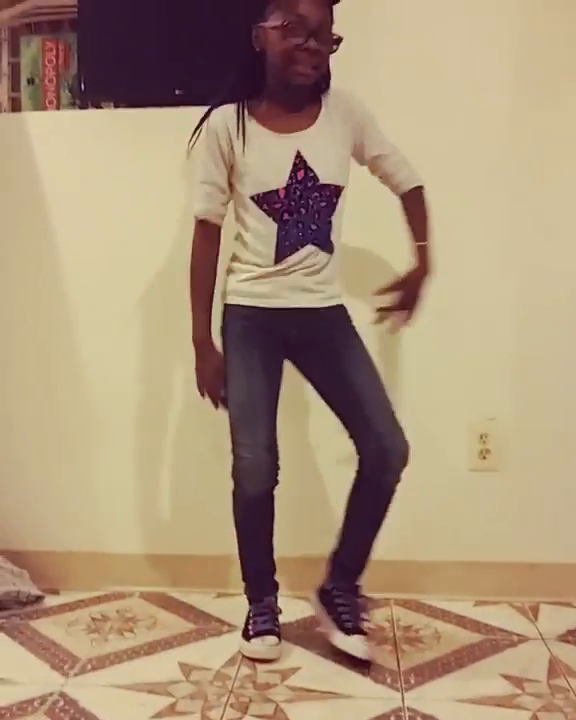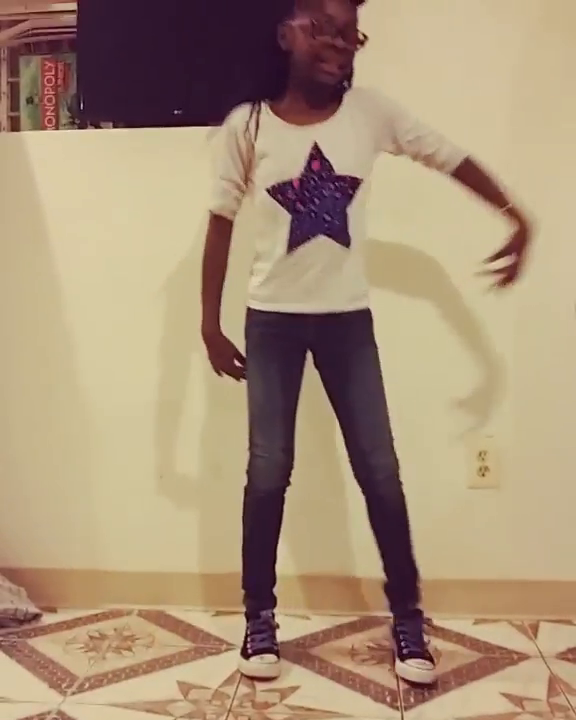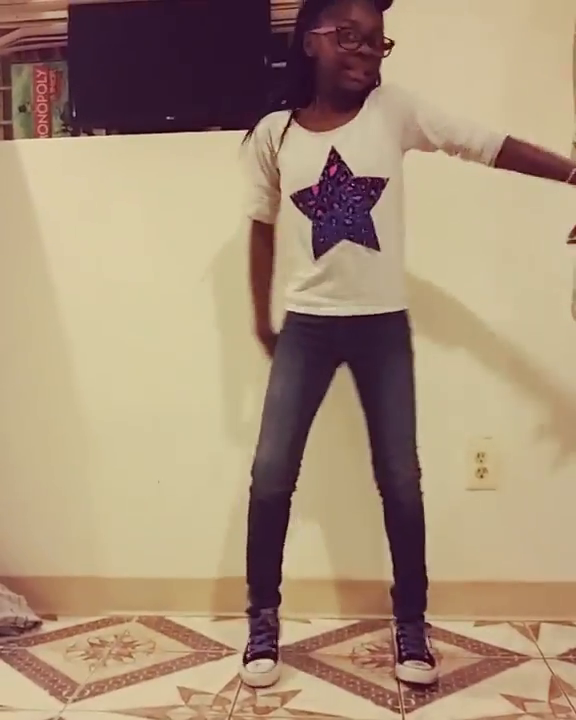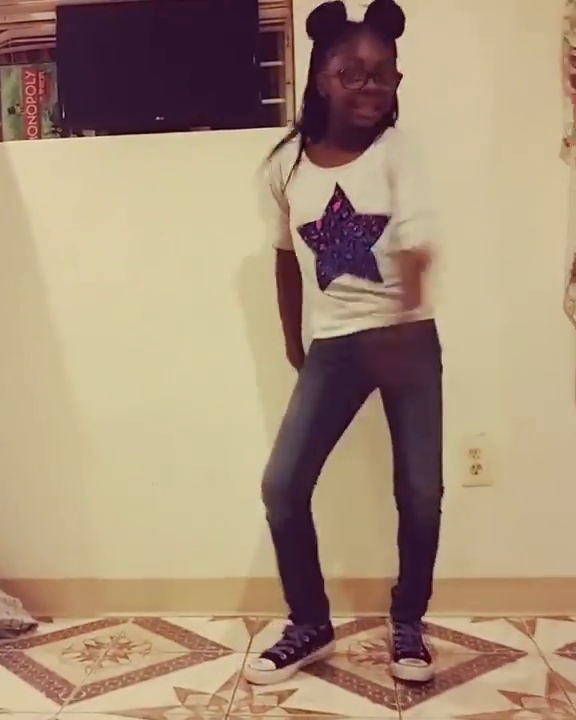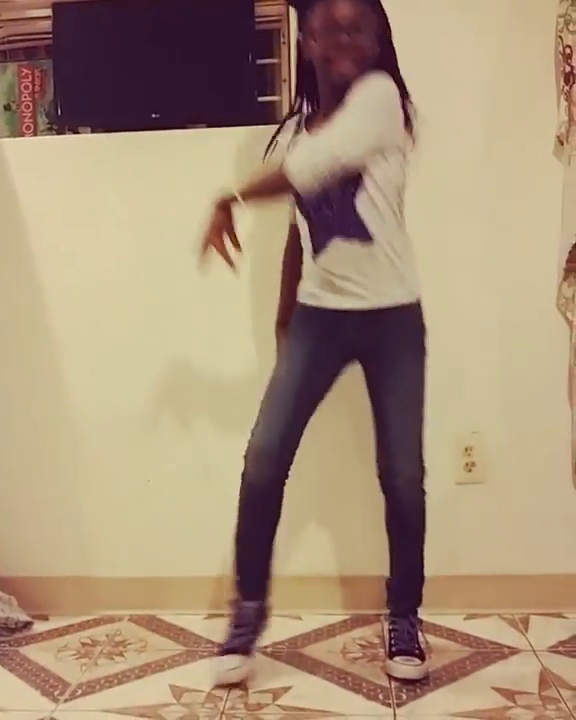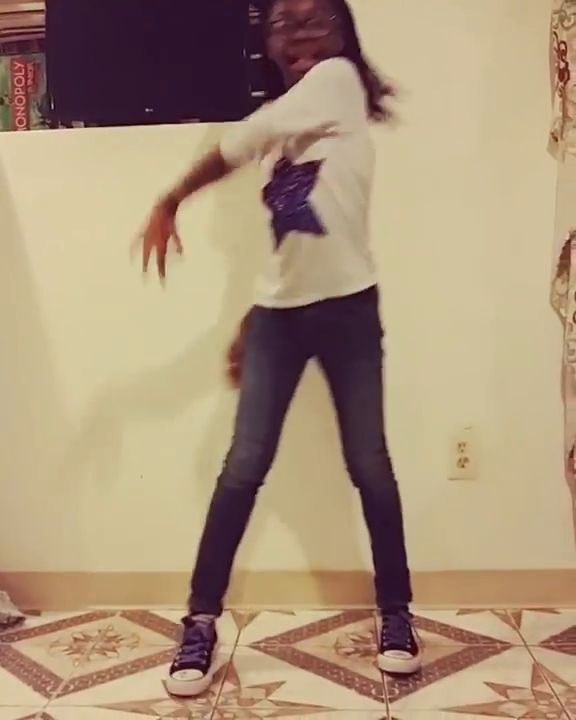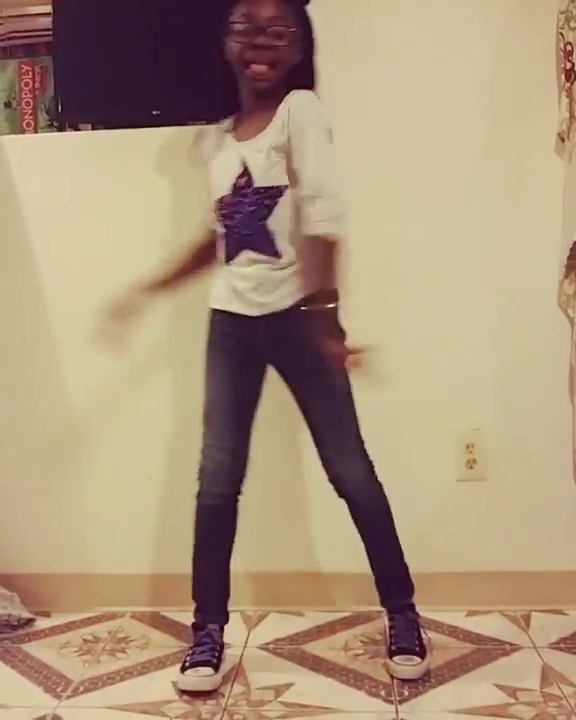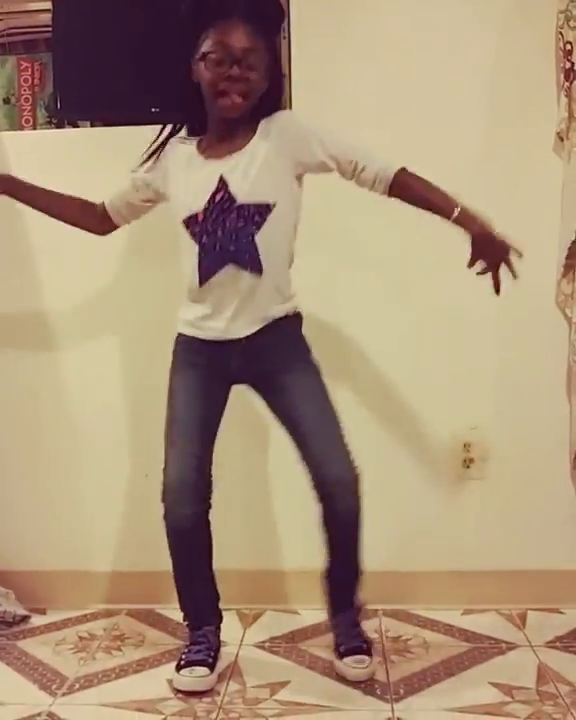
dt=0.2s
person 1, frame 1
left shoulder: (347, 113)
right shoulder: (226, 125)
left elbow: (406, 181)
right elbow: (207, 231)
left wrist: (421, 261)
right wrist: (201, 340)
left hip: (325, 315)
right hip: (250, 316)
left knee: (386, 449)
right knee: (255, 469)
left ankle: (341, 588)
right ankle: (262, 601)
person 1, frame 2
left shoulder: (370, 110)
right shoulder: (247, 124)
left elbow: (452, 158)
right elbow: (221, 223)
left wrist: (517, 216)
right wrist: (209, 322)
left hip: (347, 318)
right hip: (271, 318)
left knee: (379, 469)
right knee: (268, 471)
left ankle: (406, 613)
right ankle: (259, 615)
person 1, frame 3
left shoulder: (394, 110)
right shoulder: (274, 132)
left elbow: (490, 145)
right elbow: (262, 227)
right wrist: (260, 319)
left hip: (384, 324)
right hip: (307, 324)
left knee: (400, 479)
right knee: (271, 471)
left ankle: (410, 621)
right ankle: (263, 617)
person 1, frame 4
left shoulder: (394, 147)
right shoulder: (286, 164)
left elbow: (415, 239)
left wrist: (400, 323)
right wrist: (294, 348)
left hip: (409, 339)
right hip: (333, 347)
left knee: (421, 495)
right knee: (281, 486)
left ankle: (408, 625)
right ankle: (309, 625)
person 1, frame 5
left shoulder: (380, 97)
right shoulder: (299, 128)
left elbow: (310, 168)
left wrist: (229, 200)
right wrist: (281, 316)
left hip: (391, 315)
right hip: (316, 316)
left knee: (402, 476)
right knee: (264, 458)
left ankle: (403, 618)
right ankle: (249, 609)
person 1, frame 6
left shoulder: (338, 79)
right shoulder: (281, 134)
left elbow: (244, 140)
left wrist: (171, 202)
right wrist: (247, 326)
left hip: (346, 306)
right hip: (278, 312)
left knee: (370, 467)
right knee: (243, 468)
left ankle: (395, 612)
right ankle: (201, 619)
person 1, frame 7
left shoulder: (301, 111)
right shoulder: (219, 139)
left elbow: (324, 212)
left wrist: (324, 314)
right wrist: (148, 289)
left hip: (299, 318)
right hip: (232, 322)
left knee: (350, 469)
right knee: (217, 480)
left ankle: (401, 610)
right ankle: (209, 625)
person 1, frame 8
left shoulder: (289, 134)
right shoulder: (171, 155)
left elbow: (382, 173)
right elbow: (103, 216)
left wrist: (468, 219)
left hip: (276, 334)
right hip: (201, 343)
left knee: (338, 479)
right knee: (182, 494)
left ankle: (345, 612)
right ankle: (202, 627)
